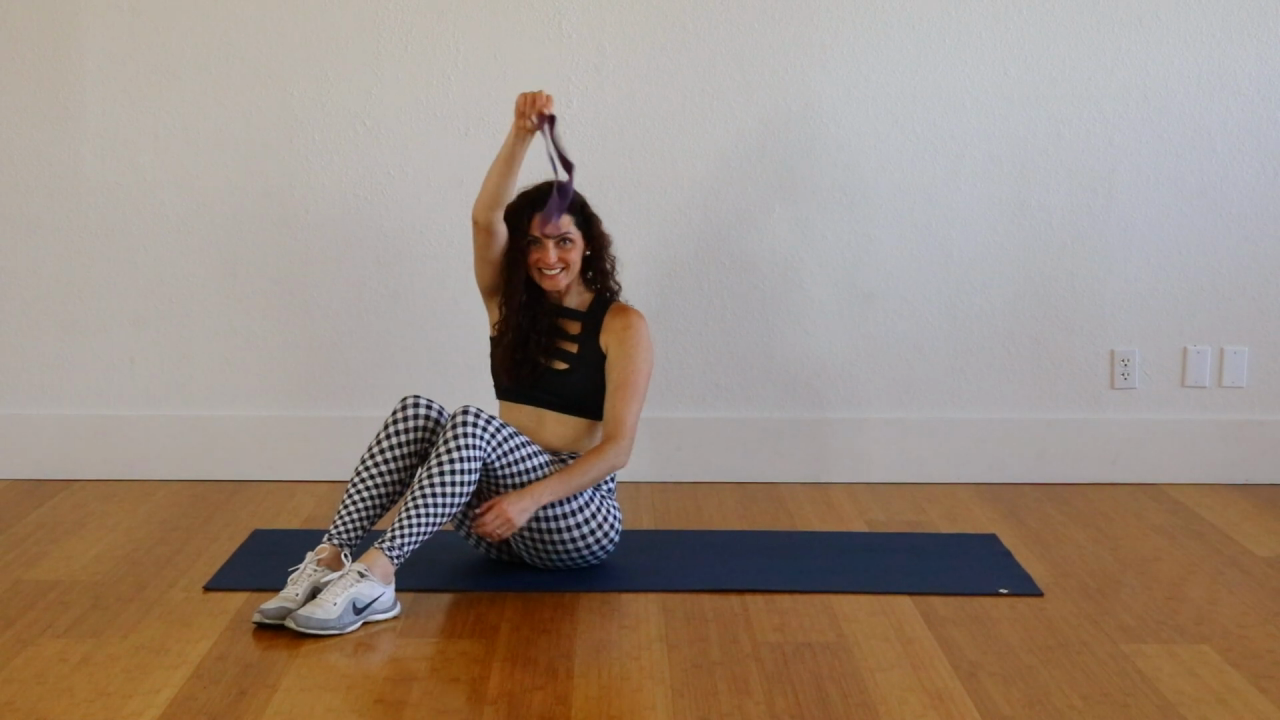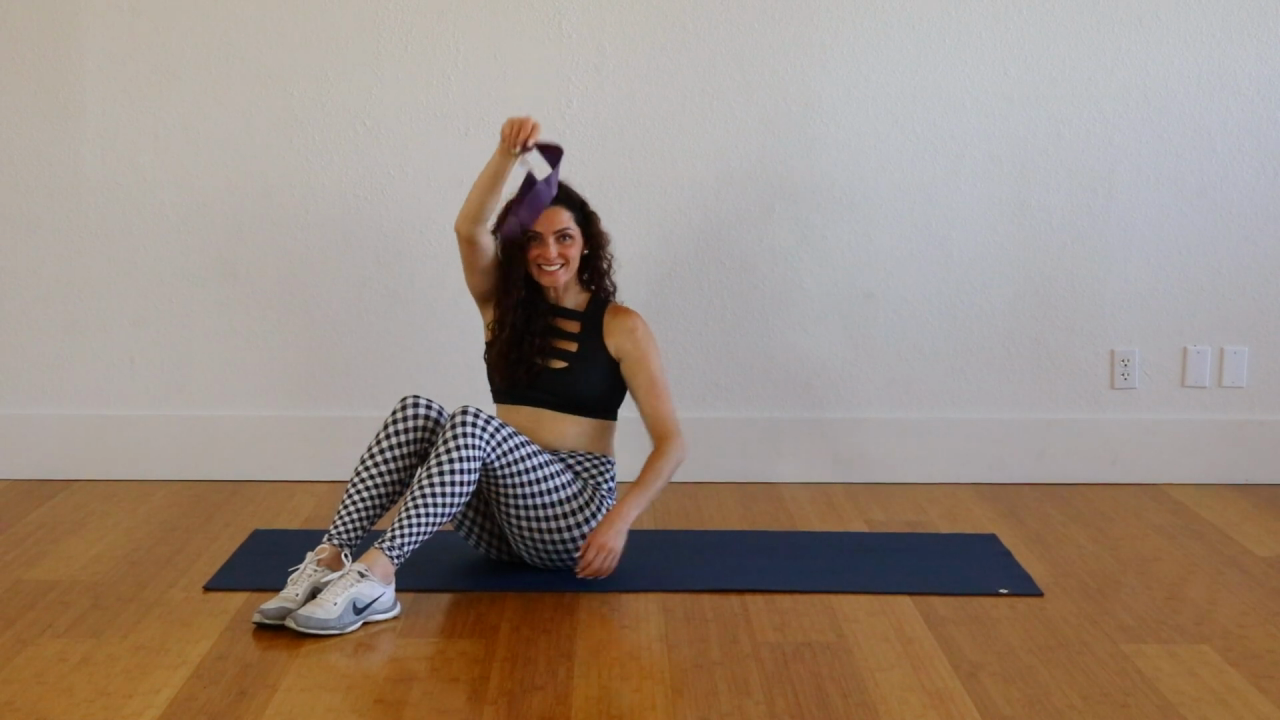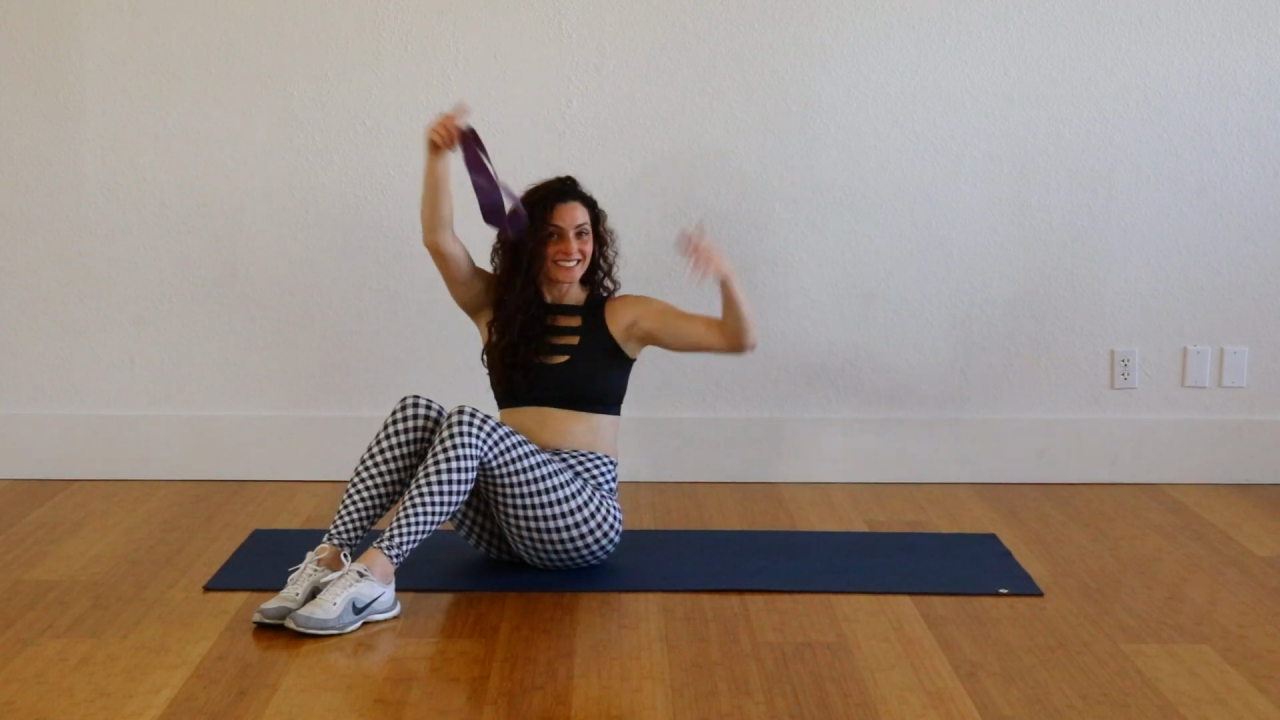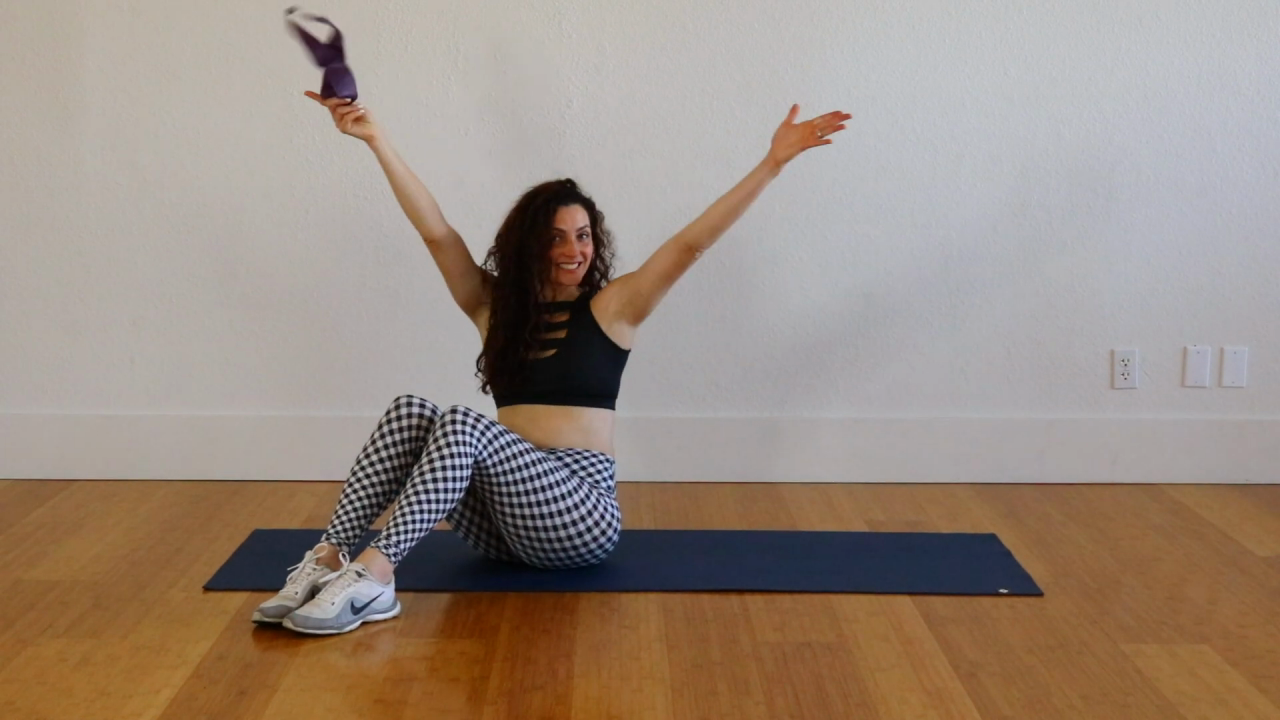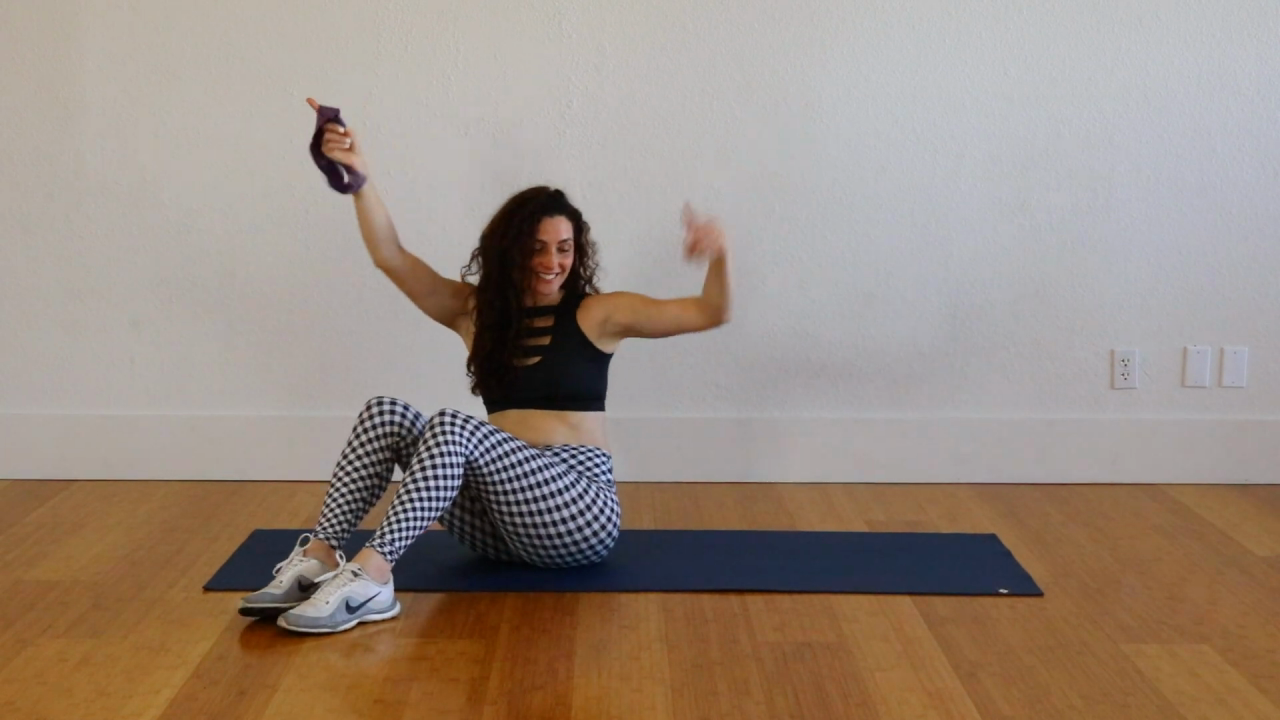
dt=0.3s
person 1, frame 1
left shoulder: (623, 325)
right shoulder: (508, 303)
left elbow: (617, 446)
right elbow: (486, 218)
left wrist: (531, 499)
right wrist: (521, 132)
left hip: (581, 520)
right hip: (507, 508)
left knee: (472, 425)
right knee: (416, 412)
left ankle: (377, 574)
right ankle: (329, 559)
person 1, frame 2
left shoulder: (621, 327)
right shoulder: (503, 302)
left elbow: (671, 447)
right elbow: (469, 228)
left wrist: (619, 520)
right wrist: (509, 152)
left hip: (576, 518)
right hip: (500, 519)
left knee: (473, 424)
right knee: (415, 412)
left ankle: (376, 576)
right ankle: (331, 561)
person 1, frame 3
left shoulder: (623, 316)
right shoulder: (495, 303)
left elbow: (740, 340)
right elbow: (439, 241)
left wrist: (724, 276)
right wrist: (437, 157)
left hip: (581, 520)
right hip: (504, 521)
left knee: (469, 425)
right knee: (414, 411)
left ankle: (375, 574)
right ankle: (329, 559)
person 1, frame 4
left shoulder: (612, 306)
right shoulder: (494, 305)
left elbow: (692, 240)
right elbow: (437, 233)
left wrist: (772, 161)
right wrist: (376, 139)
left hip: (582, 518)
right hip: (502, 523)
left knee: (461, 427)
right knee: (410, 412)
left ankle: (374, 575)
right ankle: (328, 561)
person 1, frame 5
left shoulder: (598, 314)
right shoulder: (474, 310)
left elbow: (710, 313)
right elbow: (389, 257)
left wrist: (718, 256)
right wrist: (359, 170)
left hip: (579, 515)
right hip: (497, 514)
left knee: (453, 429)
right knee: (385, 414)
left ankle: (371, 576)
right ankle: (316, 558)
